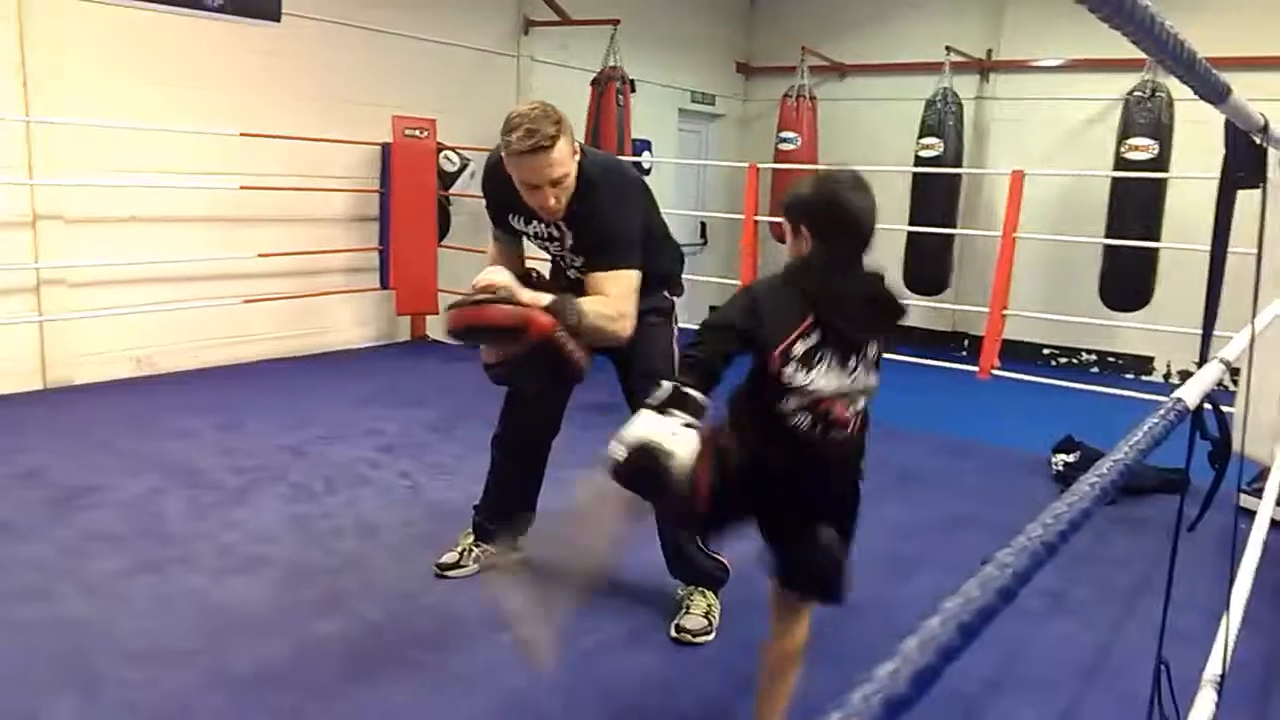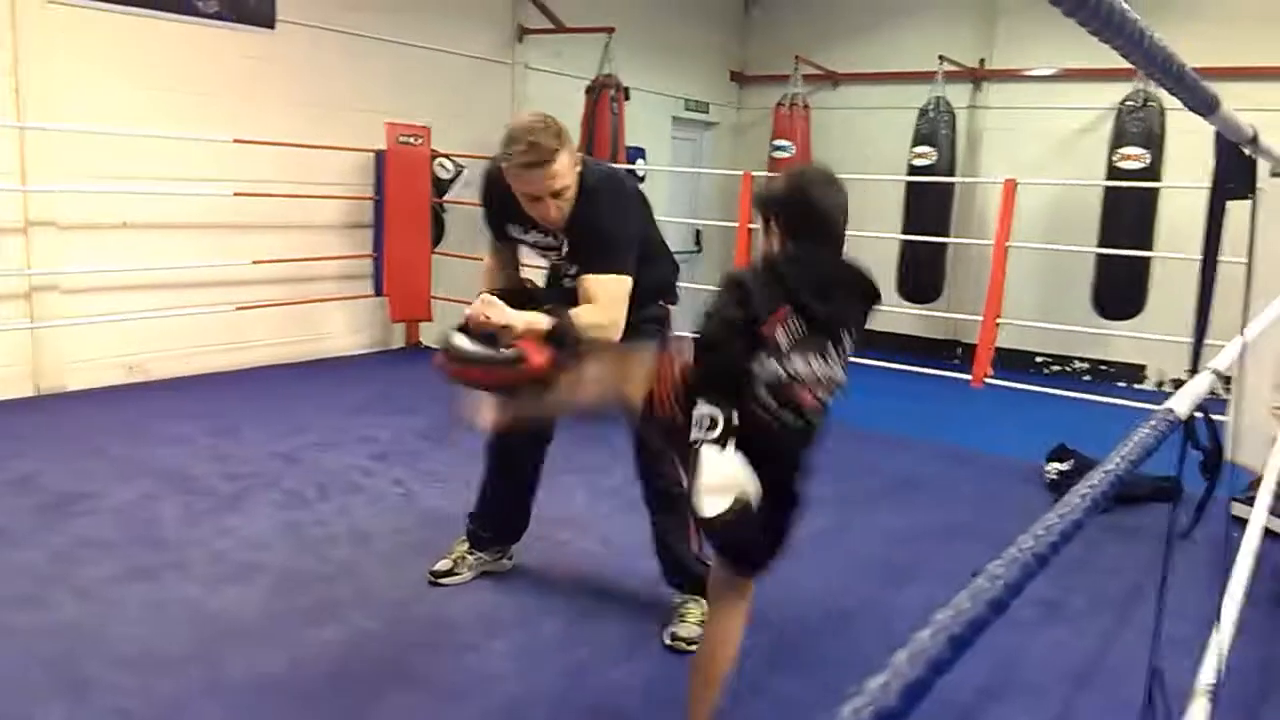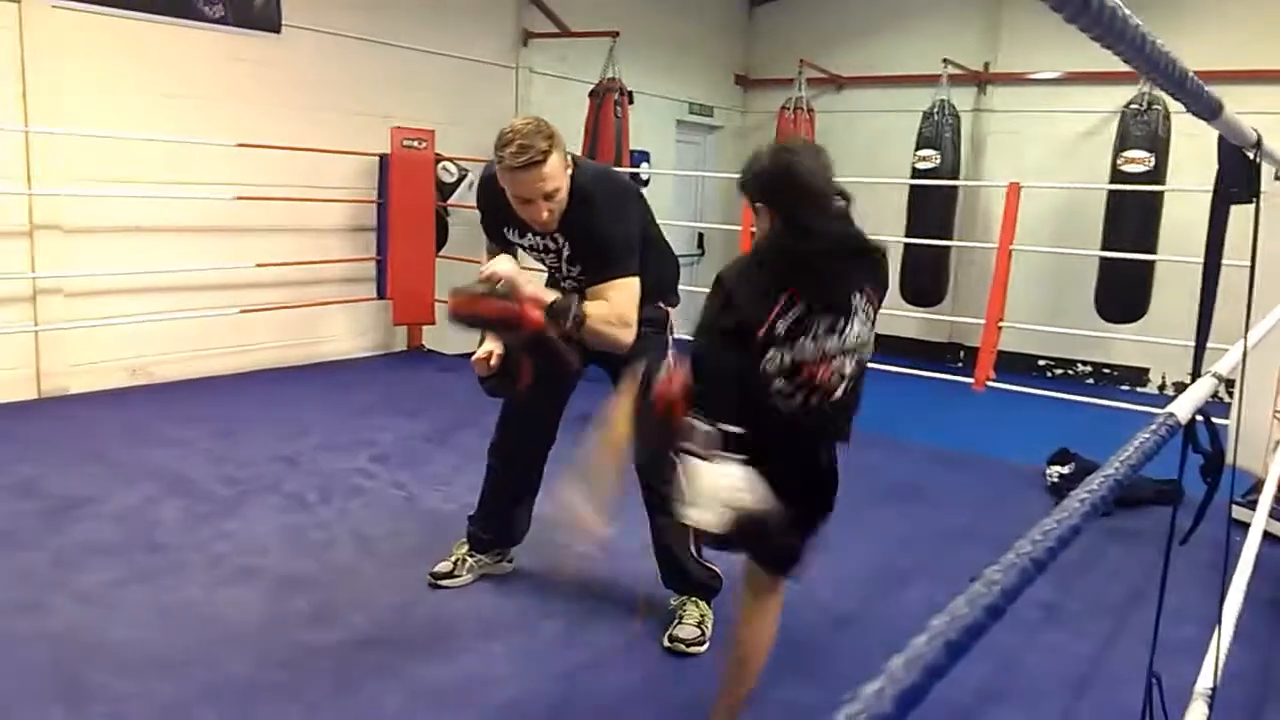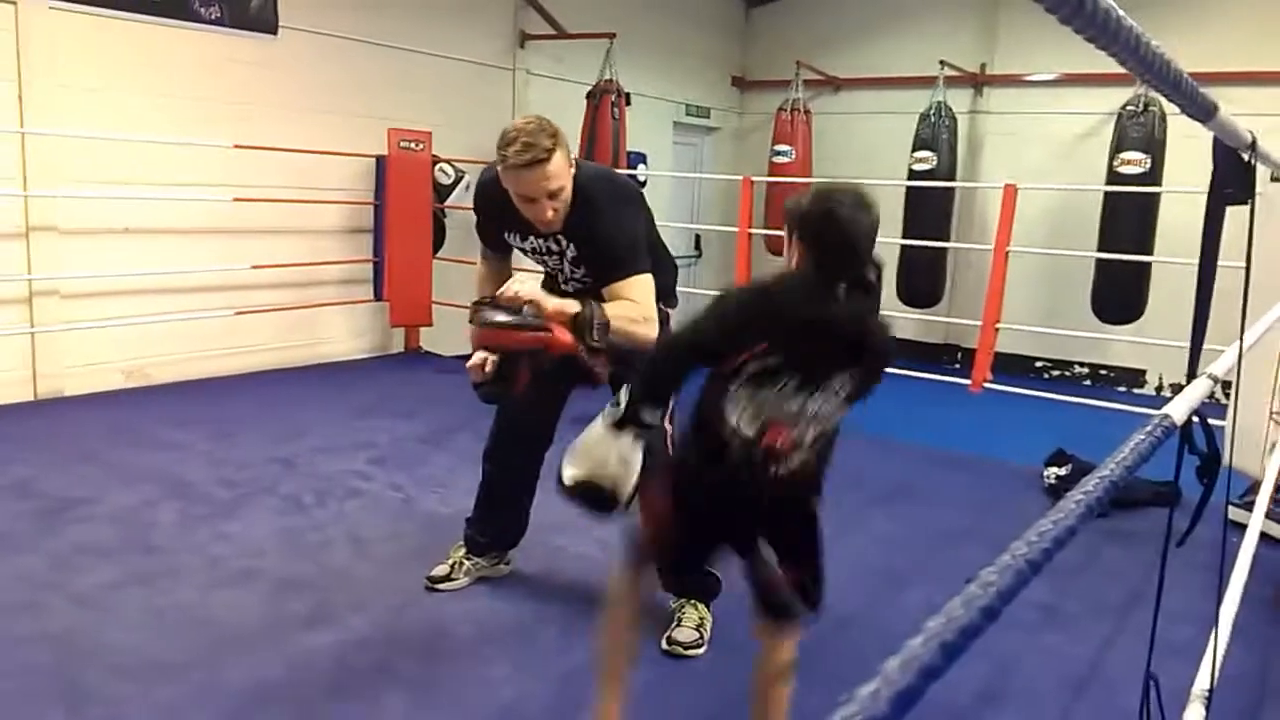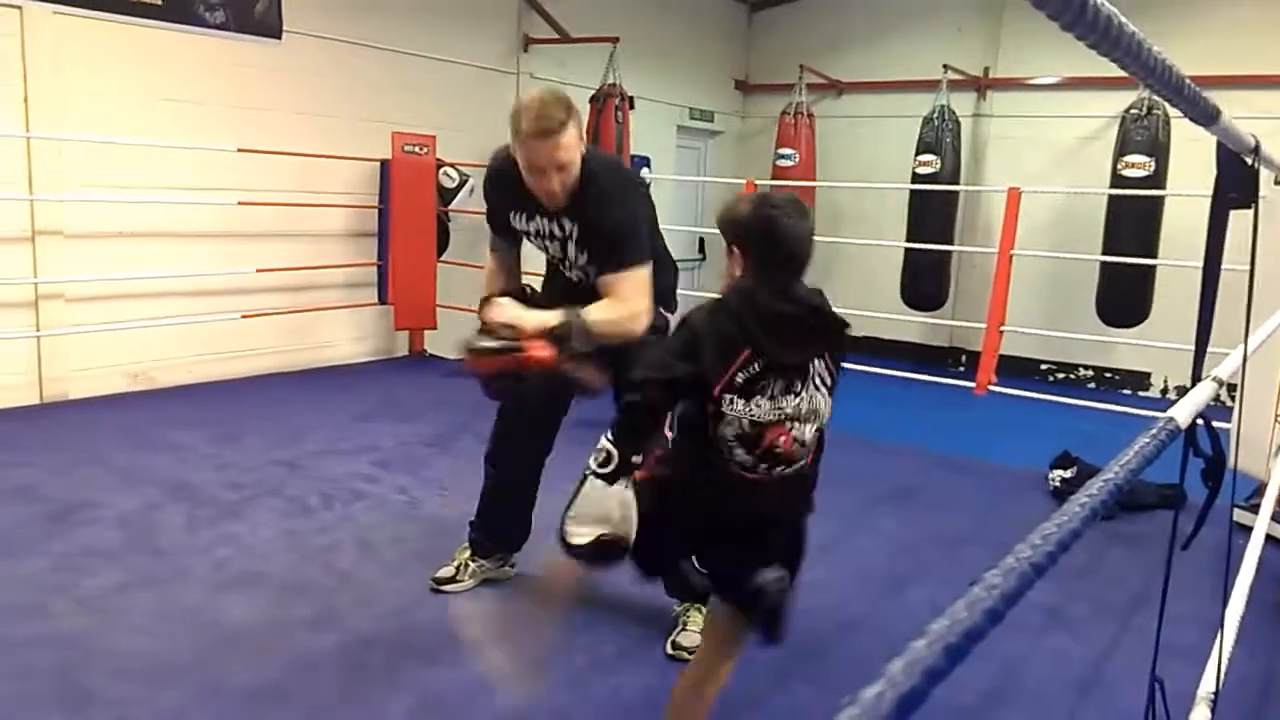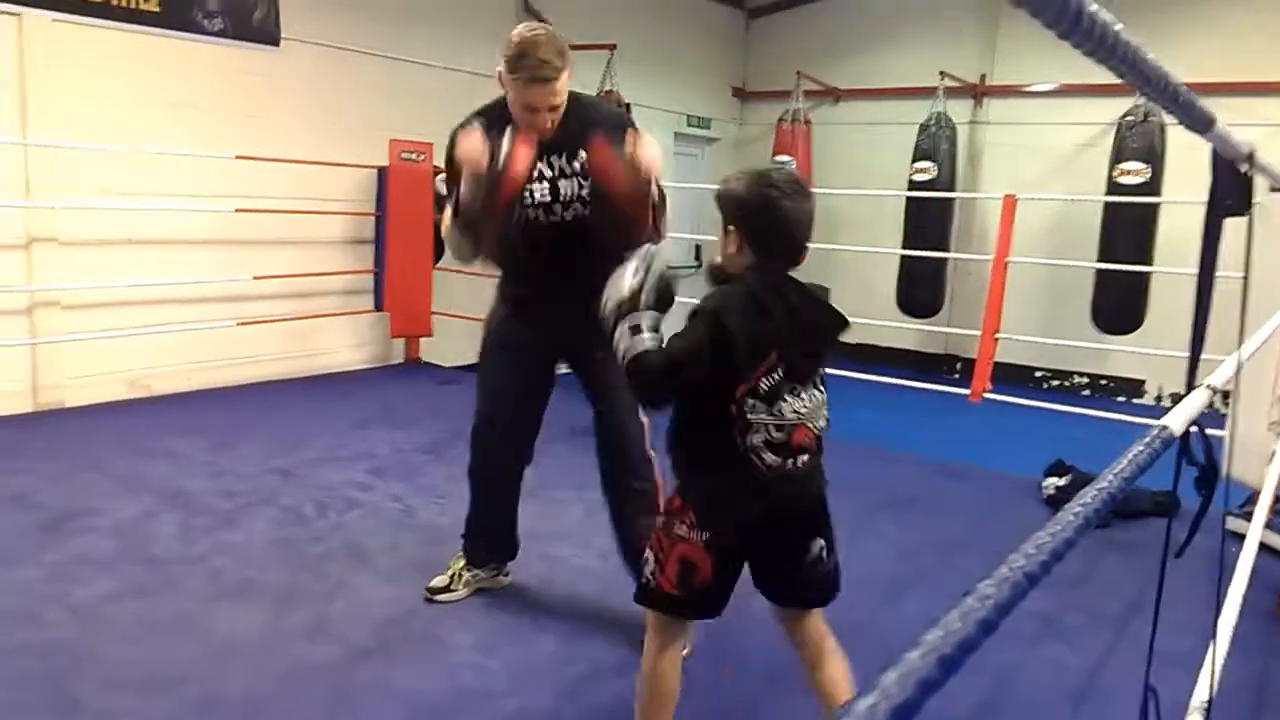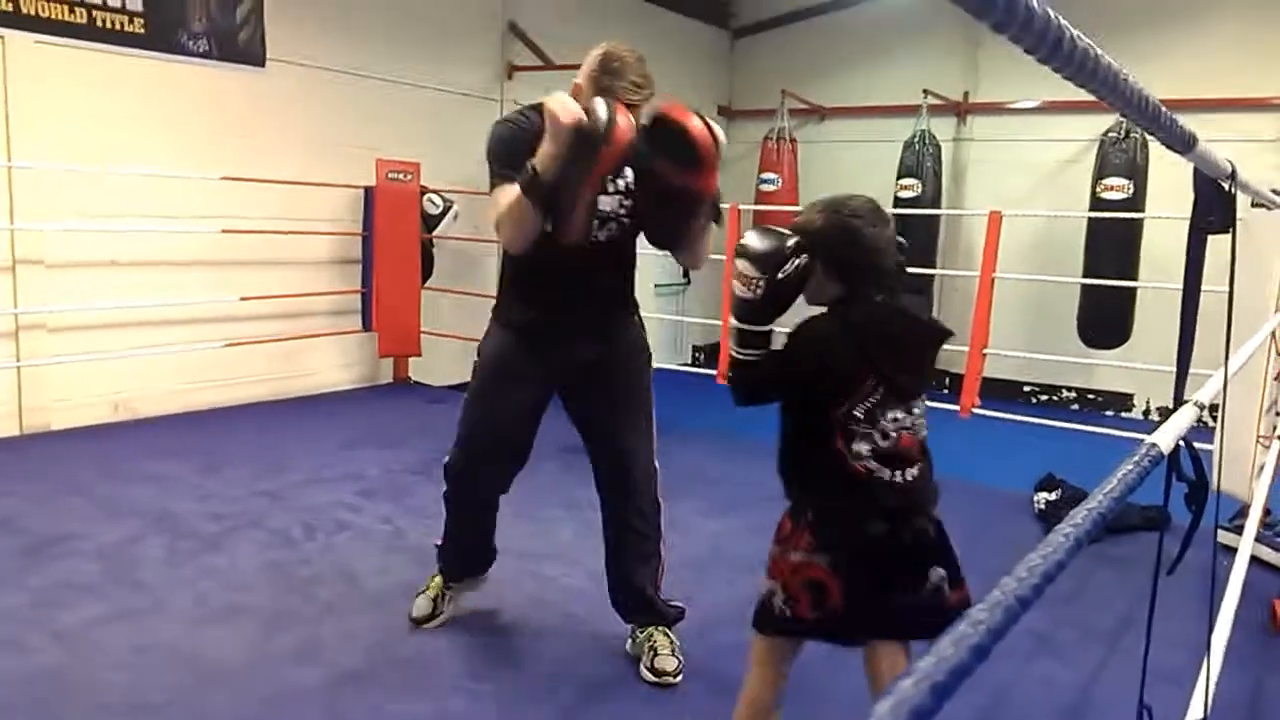
dt=0.4s
person 1, frame 1
left shoulder: (614, 189)
right shoulder: (497, 174)
left elbow: (617, 322)
left wrist: (528, 297)
left hip: (639, 299)
right hip: (565, 289)
right knee: (524, 414)
left ankle: (697, 581)
right ankle: (493, 535)
person 1, frame 2
left shoulder: (611, 199)
right shoulder: (496, 185)
left elbow: (607, 326)
right elbow: (502, 253)
left wrist: (520, 319)
right wrist: (498, 325)
left hip: (636, 309)
right hip: (564, 297)
left knee: (656, 445)
right knee: (517, 423)
left ankle: (692, 588)
right ankle: (489, 543)
person 1, frame 3
left shoulder: (606, 198)
right shoulder: (492, 190)
left elbow: (618, 330)
right elbow: (499, 257)
left wrist: (531, 294)
right wrist: (497, 334)
left hip: (637, 308)
right hip: (565, 299)
left knee: (653, 443)
right knee: (519, 423)
left ankle: (693, 591)
right ankle: (489, 545)
person 1, frame 4
left shoulder: (611, 201)
right shoulder: (490, 191)
left elbow: (641, 325)
right elbow: (495, 263)
left wrist: (552, 306)
left hip: (634, 309)
right hip: (556, 305)
right knee: (515, 428)
left ankle: (692, 594)
right ankle: (485, 549)
person 1, frame 5
left shoulder: (617, 189)
right shoulder: (501, 177)
left elbow: (632, 314)
right elbow: (503, 251)
left wrist: (541, 320)
right wrist: (498, 311)
left hip: (625, 318)
right hip: (556, 313)
right knee: (515, 433)
left ankle: (693, 594)
right ankle: (492, 549)
person 1, frame 6
left shoulder: (605, 123)
right shoulder: (475, 137)
right elbow: (464, 248)
left wrist: (646, 183)
right wrist: (468, 195)
left hip: (602, 305)
right hip: (524, 308)
left knee: (624, 443)
right knee: (495, 437)
right ankle: (486, 557)
person 1, frame 7
left shoulder: (653, 148)
right shoulder: (520, 133)
left elbow: (689, 251)
right elbow: (513, 232)
left wrist: (702, 186)
right wrist: (553, 152)
left hip: (610, 337)
right hip: (524, 333)
left knee: (631, 479)
right knee: (475, 465)
left ankle: (648, 620)
right ankle: (457, 570)
person 2, frame 1
left shoulder: (773, 293)
right shoulder: (881, 307)
left elbow: (709, 353)
left wrist: (667, 416)
left hip: (745, 461)
right hip: (827, 486)
left knee: (643, 462)
right knee: (794, 605)
person 2, frame 2
left shoulder: (752, 286)
right shoulder: (853, 294)
left elbow: (713, 372)
left wrist: (713, 441)
left hip: (724, 459)
right hip: (774, 474)
right knee: (731, 598)
person 2, frame 3
left shoulder: (748, 277)
right shoulder: (870, 264)
left elbow: (710, 380)
left wrist: (705, 457)
right hip: (808, 462)
right knee: (766, 594)
person 2, frame 4
left shoulder: (752, 304)
right shoulder: (870, 340)
left elbow: (668, 363)
left wrist: (621, 429)
left hip: (698, 484)
right hip: (781, 507)
left knee: (636, 566)
right knee: (780, 628)
person 2, frame 5
left shoulder: (709, 324)
right shoulder: (825, 331)
left elbow: (645, 400)
left wrist: (602, 474)
left hip: (689, 492)
right hip: (772, 519)
right knee: (725, 641)
person 2, frame 6
left shoulder: (722, 316)
right shoulder: (811, 312)
left elbow: (653, 381)
left wrist: (633, 313)
left hip: (716, 502)
right hip: (795, 500)
left knee: (664, 632)
right knee: (808, 626)
person 2, frame 7
left shoulder: (820, 339)
right shoulder: (910, 328)
left elbow: (747, 384)
left wrist: (752, 309)
left hip: (831, 525)
right hip: (906, 522)
left knee: (771, 654)
right knee: (886, 650)
